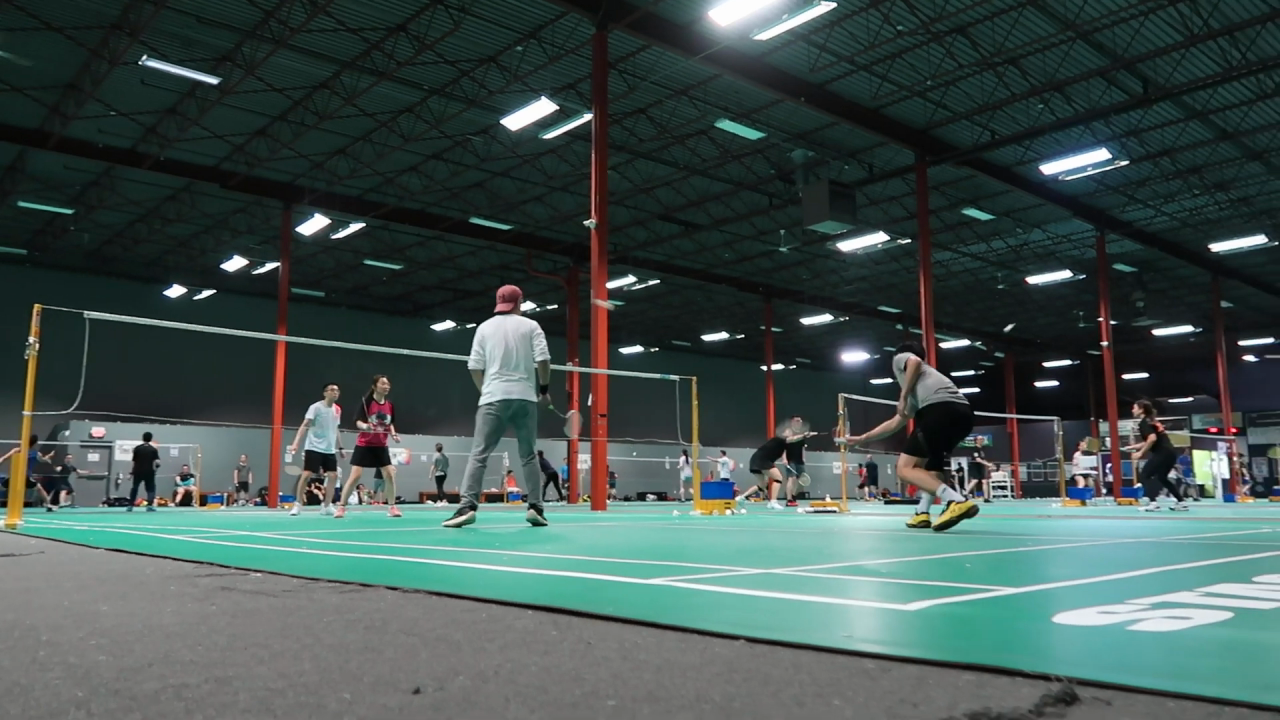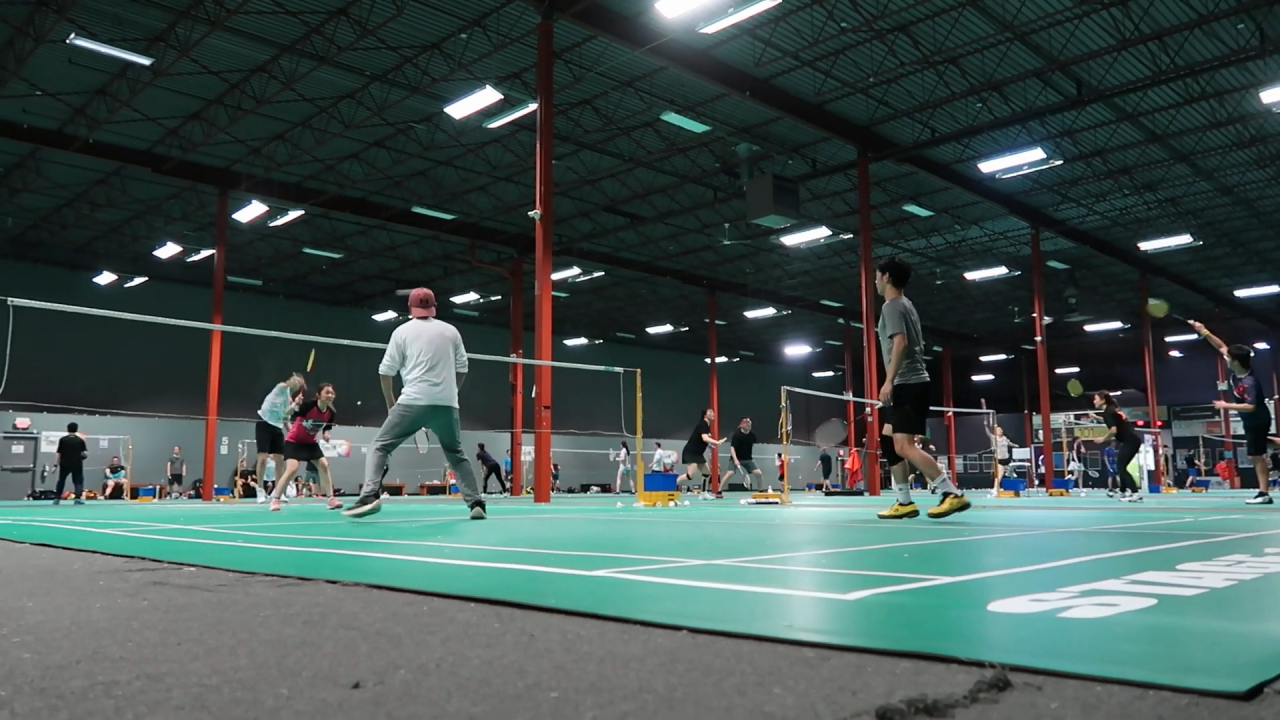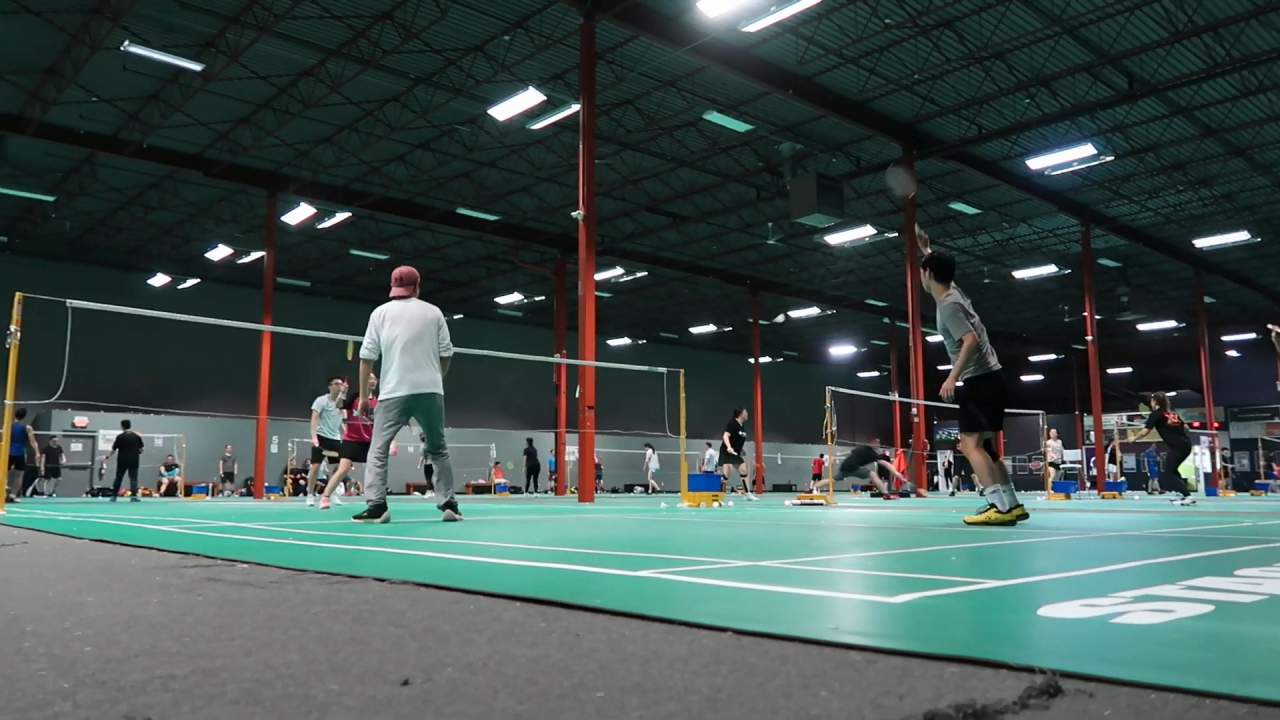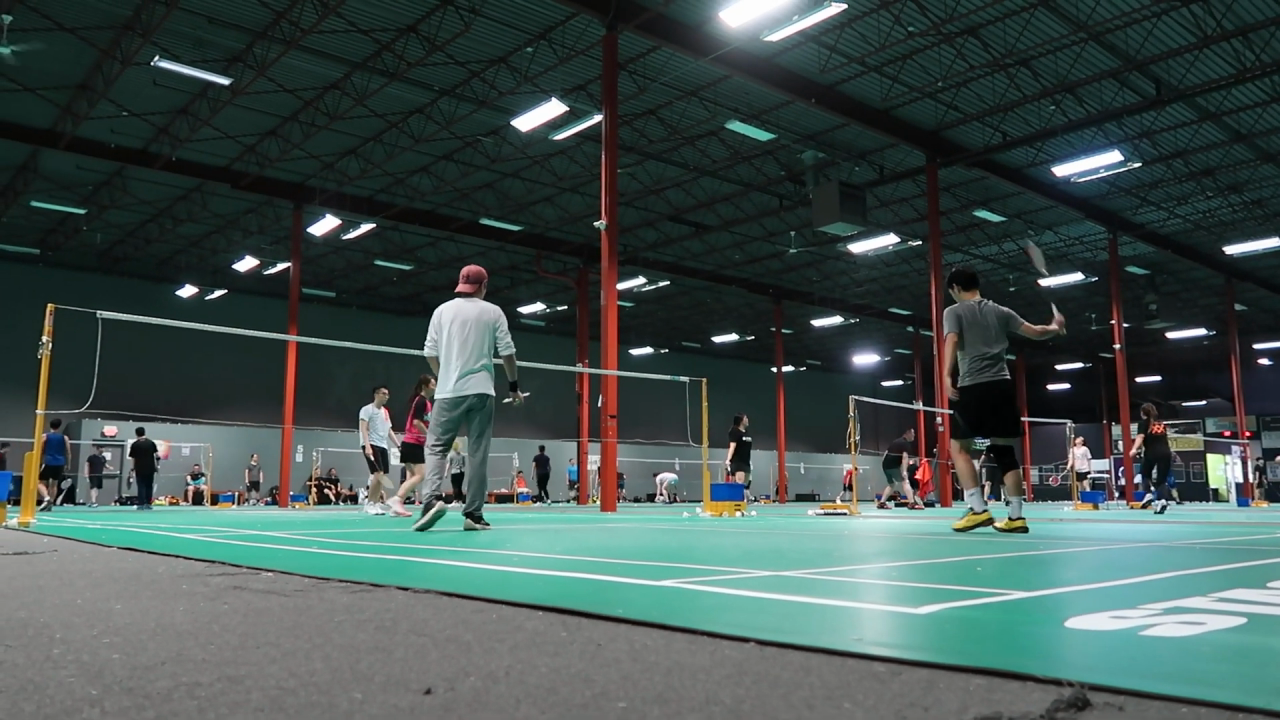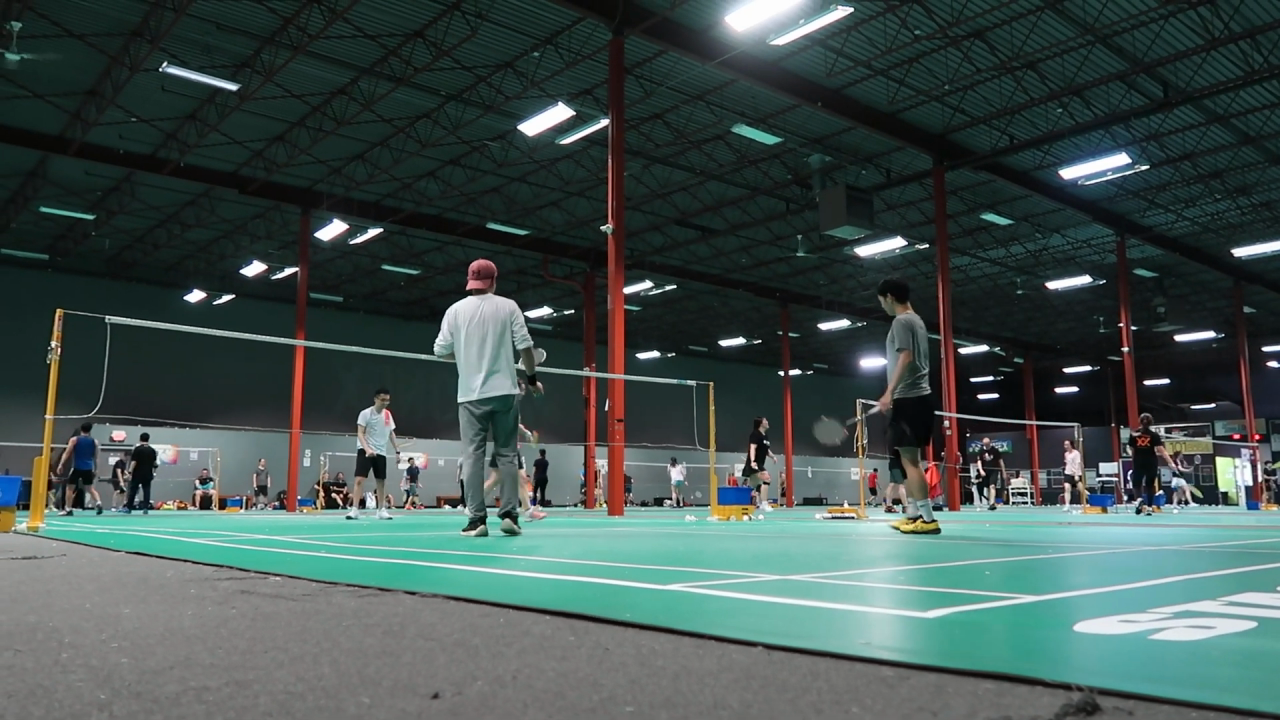
dt=0.7s
person 1, frame 1
left shoulder: (485, 328)
right shoulder: (530, 326)
left elbow: (475, 366)
right elbow: (542, 359)
right wrist: (544, 389)
left hip: (493, 398)
right hip: (524, 398)
left knee: (479, 454)
right knee: (528, 455)
left ankle: (467, 507)
right ankle: (534, 507)
person 1, frame 2
left shoulder: (402, 331)
right shoulder: (451, 331)
left elbow: (386, 372)
right elbow: (462, 369)
left wrist: (392, 404)
left hip: (414, 401)
right hip: (446, 404)
left knee: (380, 446)
right knee: (457, 456)
left ankle: (370, 496)
right ankle: (476, 503)
person 1, frame 3
left shoulder: (380, 313)
right shoulder: (434, 312)
left elbow: (367, 356)
right elbow: (446, 354)
left wrist: (364, 394)
left hip: (394, 393)
right hip: (430, 391)
left knee: (379, 451)
right knee: (438, 450)
left ankle: (377, 505)
right ankle: (449, 504)
person 1, frame 4
left shoulder: (442, 311)
right shoulder: (493, 312)
left elbow: (431, 354)
right elbow: (507, 353)
right wrist: (513, 386)
left hip: (449, 392)
right hip: (481, 391)
left knee: (437, 447)
right knee: (477, 454)
left ankle: (433, 499)
right ankle: (473, 513)
person 1, frame 5
left shoulder: (455, 310)
right shoulder: (508, 306)
left elbow: (440, 350)
right elbow: (524, 345)
right wrist: (532, 378)
left hip: (471, 394)
right hip: (505, 392)
left knee: (474, 456)
right knee: (507, 454)
left ankle: (477, 519)
right ankle: (509, 513)
person 2, frame 1
left shoulder: (901, 358)
left elbow: (915, 361)
right elbow: (897, 422)
left wrist: (903, 396)
right wrist: (862, 439)
left hip: (940, 409)
right hip: (963, 413)
left knee: (905, 468)
right knee: (934, 457)
left ankle: (958, 502)
right ankle: (923, 512)
person 2, frame 2
left shoulder: (892, 306)
right shoulder: (906, 305)
left elbow: (900, 343)
left wrist: (888, 381)
left hip: (909, 384)
right hip: (909, 385)
left knee: (904, 445)
right knee: (889, 441)
left ankle: (953, 494)
right ankle: (905, 502)
person 2, frame 3
left shoulder: (948, 306)
right shoulder: (952, 292)
left elbow: (971, 341)
right elbow: (937, 266)
left wrist: (953, 377)
right wrist: (925, 247)
left hip: (980, 380)
right hip: (989, 379)
left knee: (971, 444)
right knee: (983, 446)
left ankle: (1000, 507)
right ankle: (1013, 505)
person 2, frame 4
left shoulder: (954, 311)
right shoulder: (999, 311)
left elbow: (951, 342)
right elbow: (1037, 332)
left wrist: (947, 377)
right wrist: (1056, 326)
left hip: (973, 388)
right hip: (1002, 386)
left knee: (959, 448)
right knee: (1003, 452)
left ankle: (979, 509)
right ankle: (1016, 516)
person 2, frame 5
left shoulder: (901, 322)
right shoulder: (917, 321)
left elbow: (905, 359)
left wrist: (889, 393)
right wrist: (894, 393)
left hip: (908, 399)
right hip: (922, 397)
left knee: (909, 459)
right knee: (910, 457)
left ankle: (928, 519)
right ankle: (914, 514)
